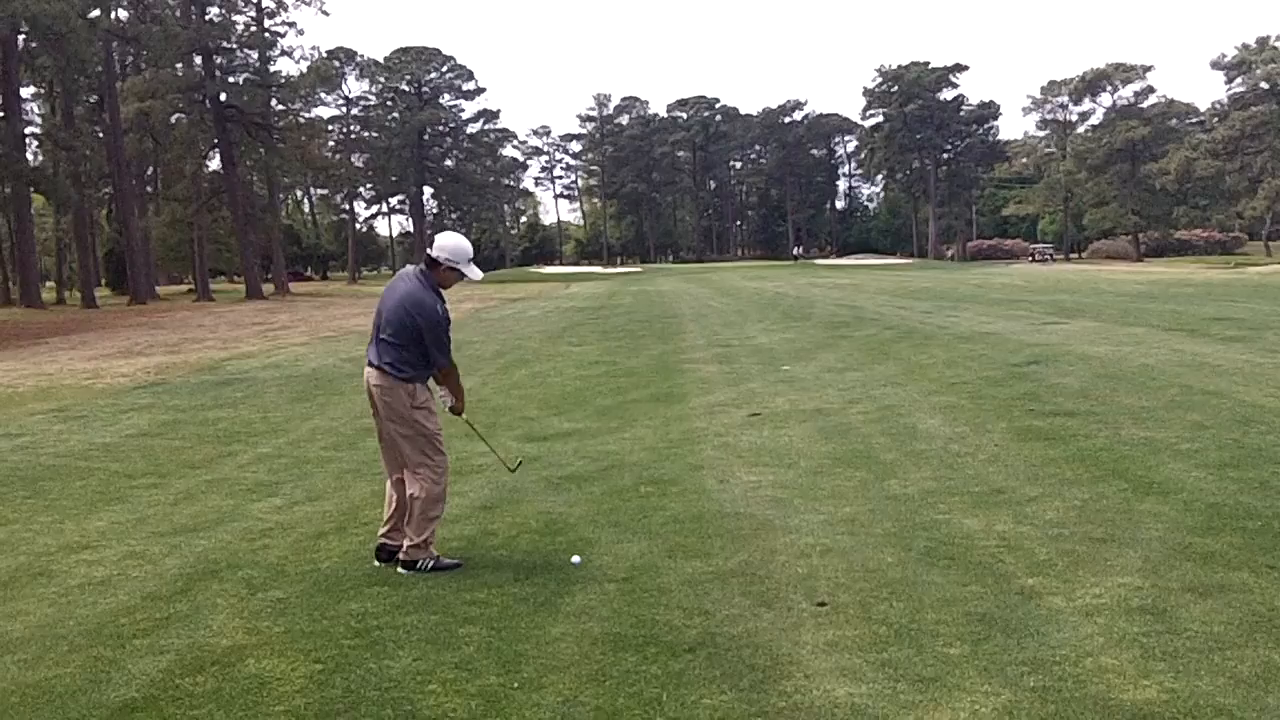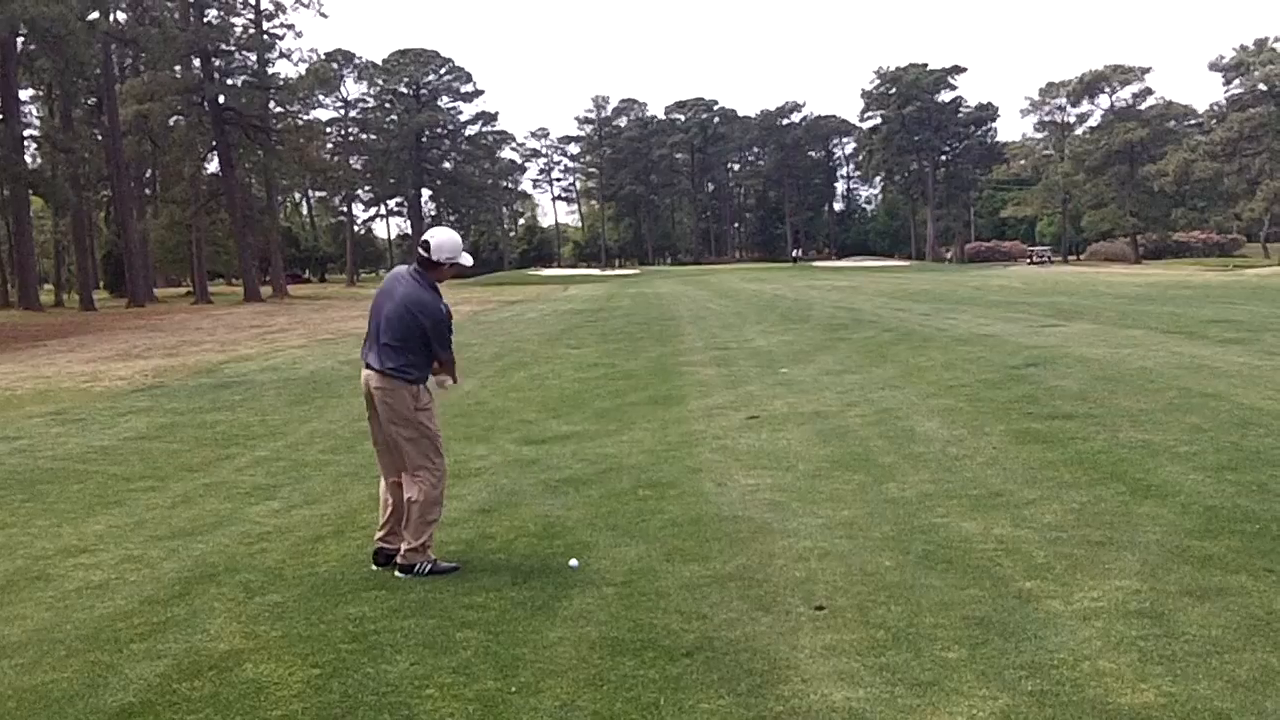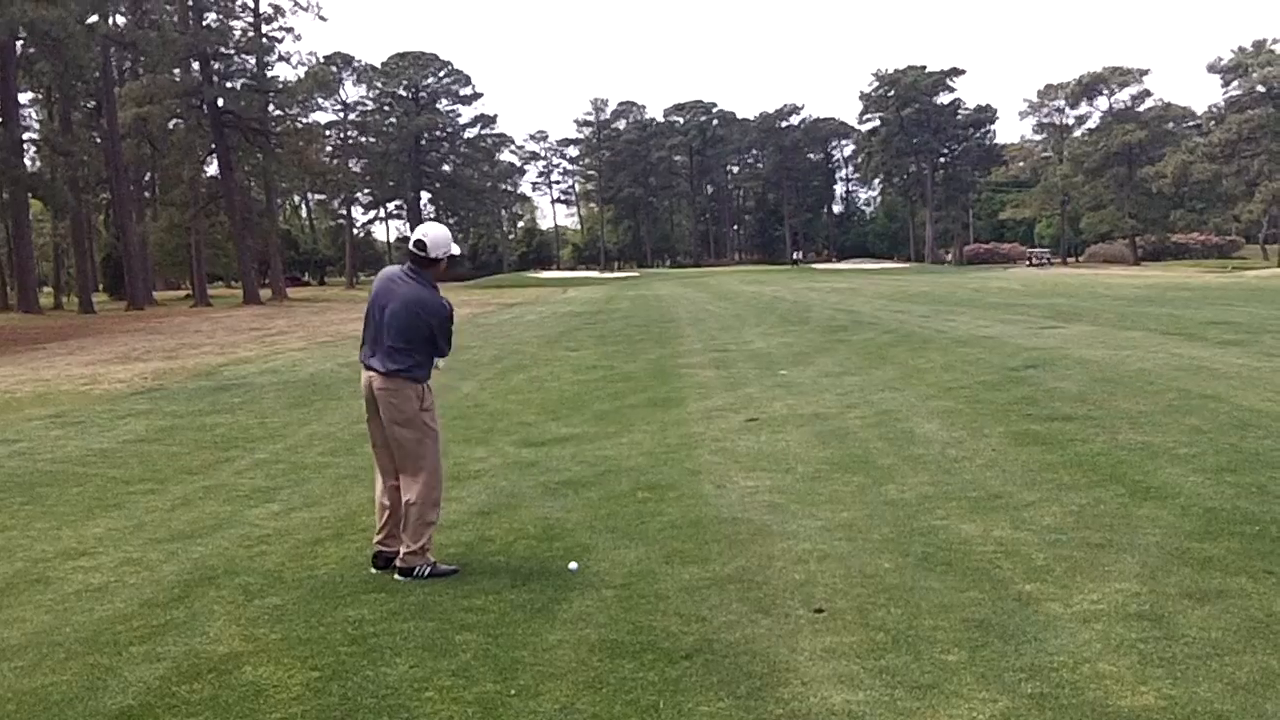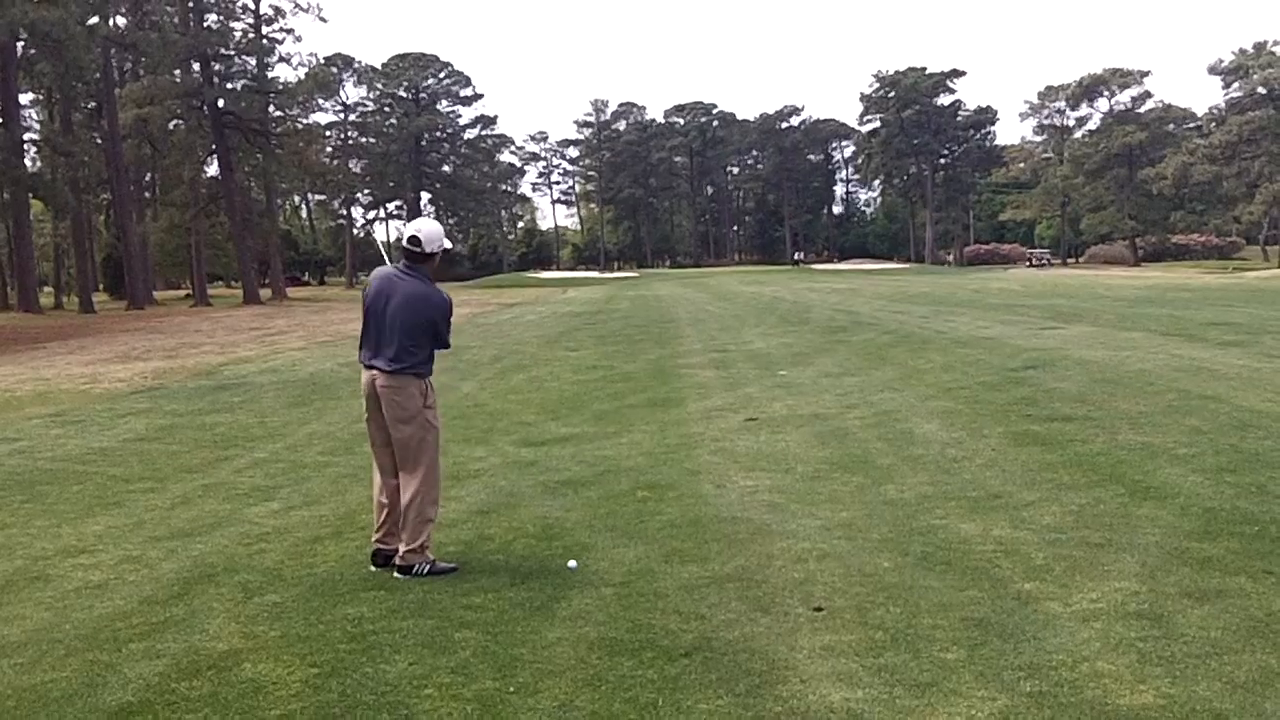
dt=0.1s
person 1, frame 1
left shoulder: (405, 275)
right shoulder: (431, 308)
right elbow: (443, 365)
left wrist: (438, 377)
right wrist: (458, 397)
left hip: (377, 375)
right hip: (401, 387)
left knee: (399, 468)
right knee: (428, 469)
left ankle: (390, 542)
right ankle: (416, 552)
person 1, frame 2
left shoulder: (395, 275)
right shoulder: (432, 306)
right elbow: (443, 358)
left wrist: (429, 364)
right wrist: (450, 374)
left hip: (375, 378)
right hip: (402, 388)
left knee: (395, 470)
right knee: (427, 471)
left ankle: (388, 546)
right ankle: (413, 556)
person 1, frame 3
left shoulder: (384, 278)
right shoulder: (436, 305)
right elbow: (441, 352)
left hip: (372, 379)
right hip: (404, 389)
left knee: (389, 471)
right knee: (421, 474)
left ankle: (385, 549)
right ankle: (413, 559)
person 1, frame 4
left shoulder: (378, 278)
right shoulder: (436, 300)
left hip: (373, 378)
right hip: (407, 386)
left knee: (387, 469)
right knee: (420, 472)
left ankle: (384, 547)
right ankle: (412, 556)
